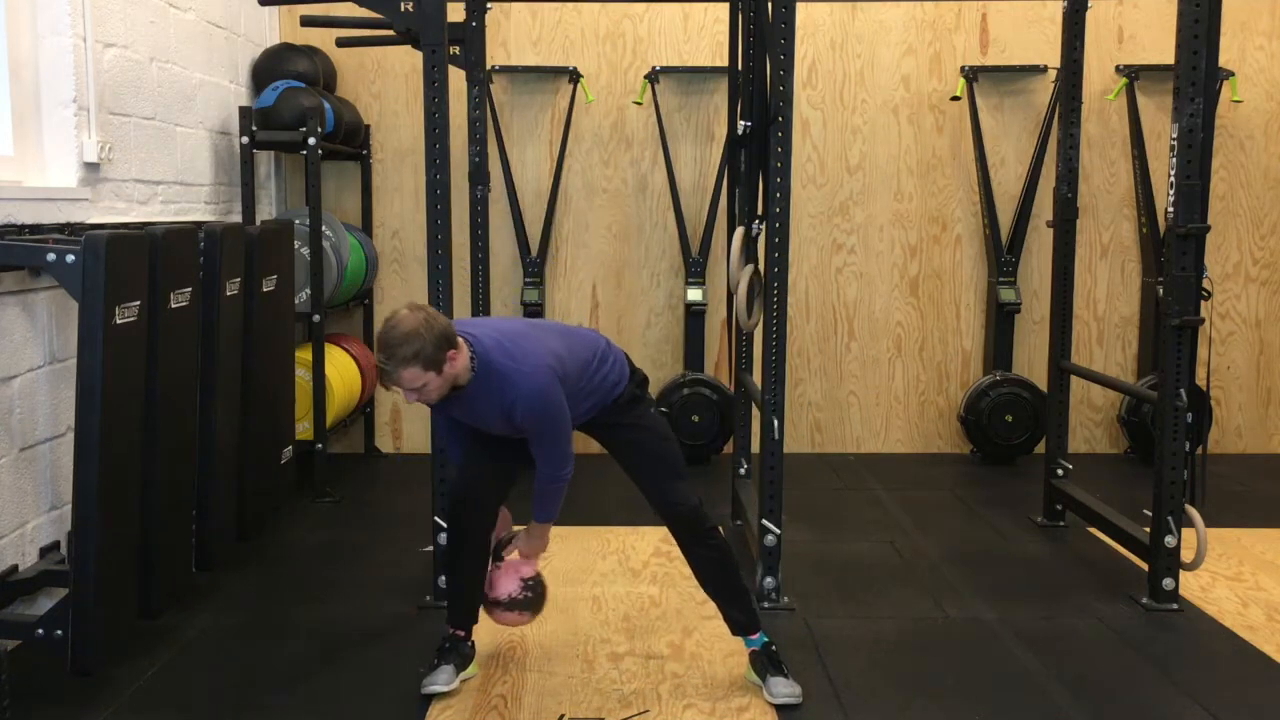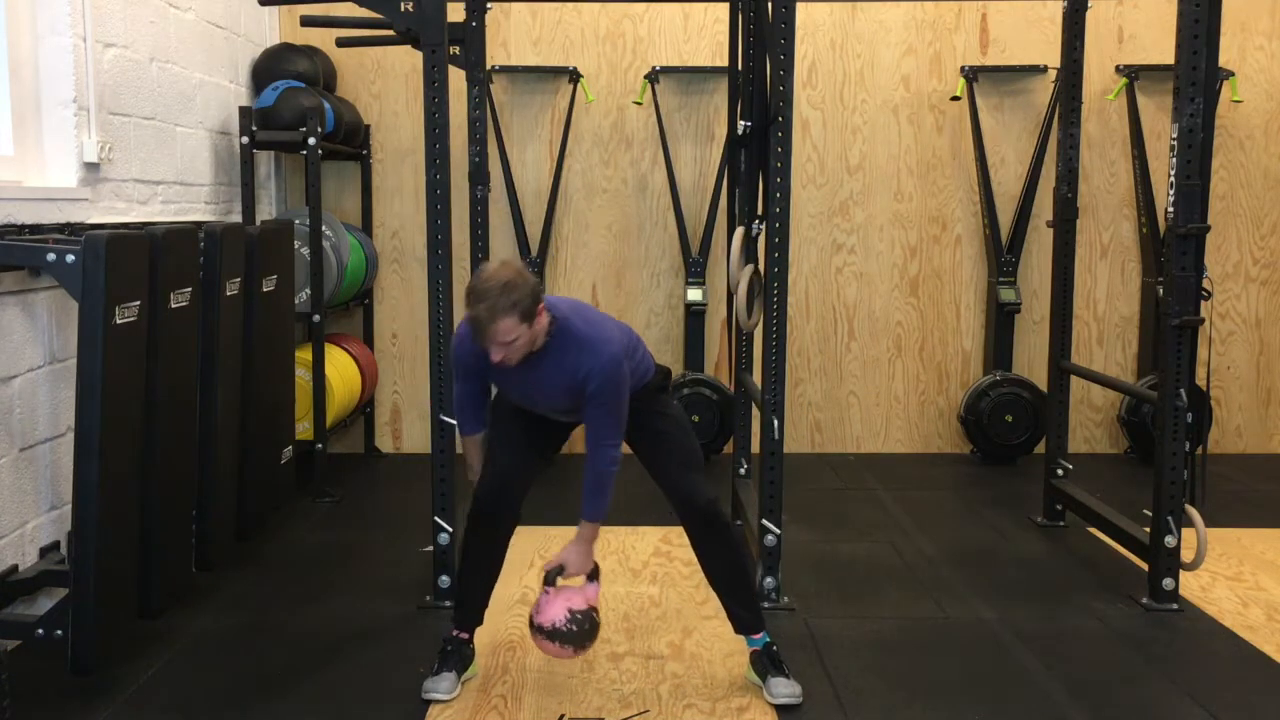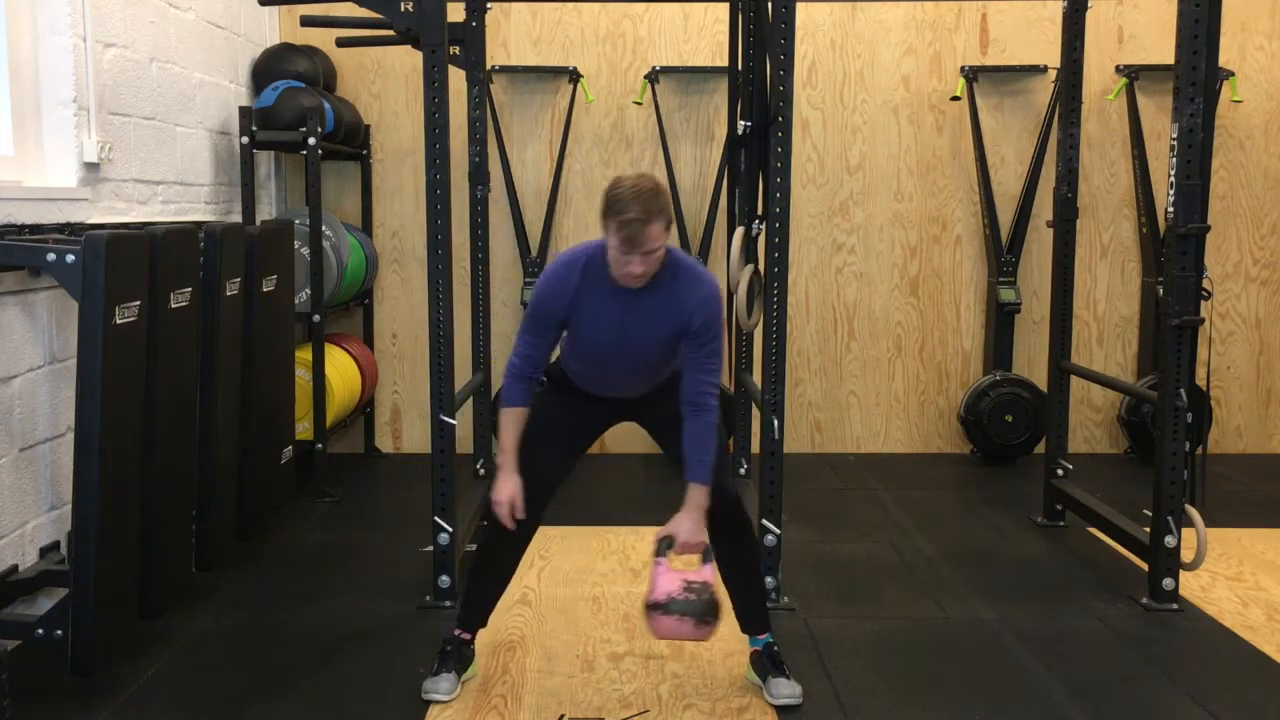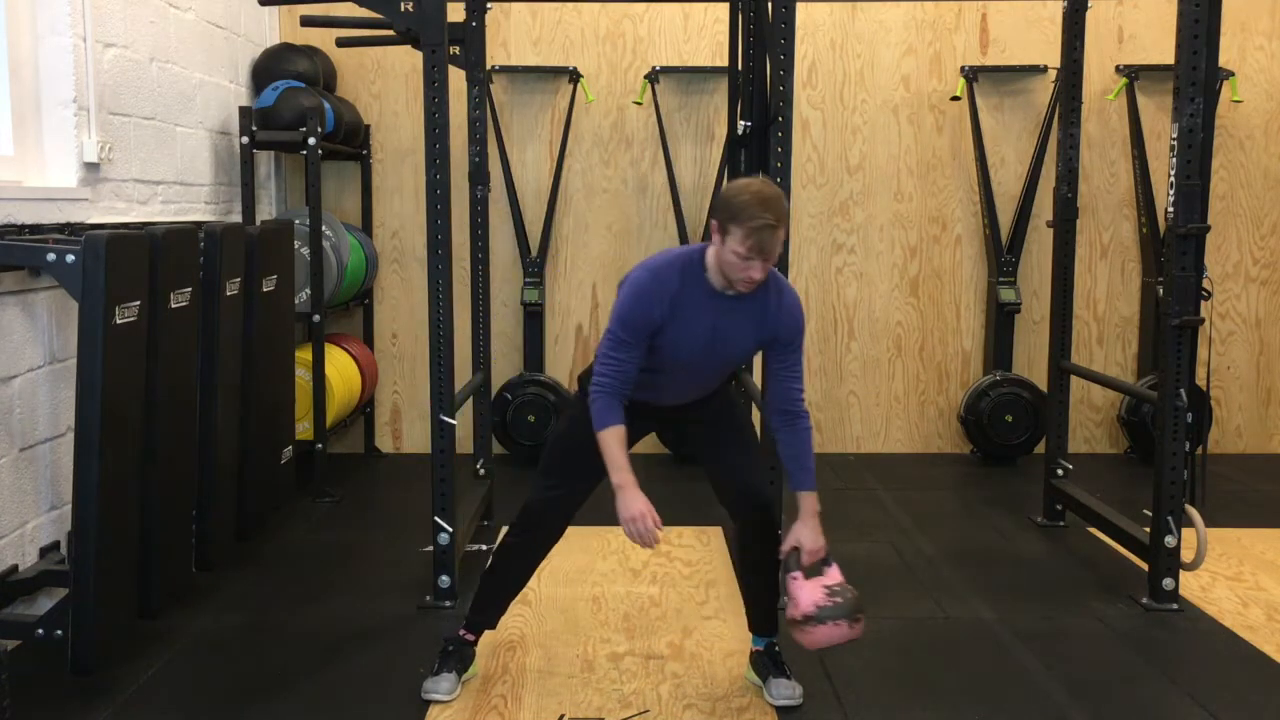
dt=0.4s
person 1, frame 1
left shoulder: (525, 379)
right shoulder: (431, 369)
left elbow: (554, 468)
right elbow: (454, 434)
left wrist: (536, 534)
right wrist: (489, 508)
left hip: (611, 395)
left knee: (681, 509)
right knee: (468, 501)
left ankle: (758, 645)
right ankle: (458, 641)
person 1, frame 2
left shoulder: (599, 350)
right shoulder: (471, 338)
left elbow: (603, 453)
right elbow: (471, 408)
left wrist: (584, 541)
right wrist: (479, 477)
left hip: (635, 395)
left knee: (699, 506)
right knee: (494, 500)
left ankle: (760, 645)
right ankle: (460, 640)
person 1, frame 3
left shoulder: (697, 292)
right shoulder: (565, 275)
left elbow: (701, 403)
right elbow: (523, 371)
left wrist: (695, 508)
right wrist: (507, 467)
left hip: (667, 390)
right hip: (579, 390)
left knee: (725, 505)
right knee: (514, 505)
left ankle: (762, 646)
right ankle: (461, 641)
person 1, frame 4
left shoulder: (780, 305)
right shoulder: (652, 283)
left elbow: (788, 410)
right elbow: (606, 391)
left wrist: (808, 514)
right wrist: (625, 489)
left hip: (703, 401)
right hip: (619, 391)
left knee: (756, 503)
right knee: (545, 511)
left ankle: (764, 649)
right ankle: (465, 641)
